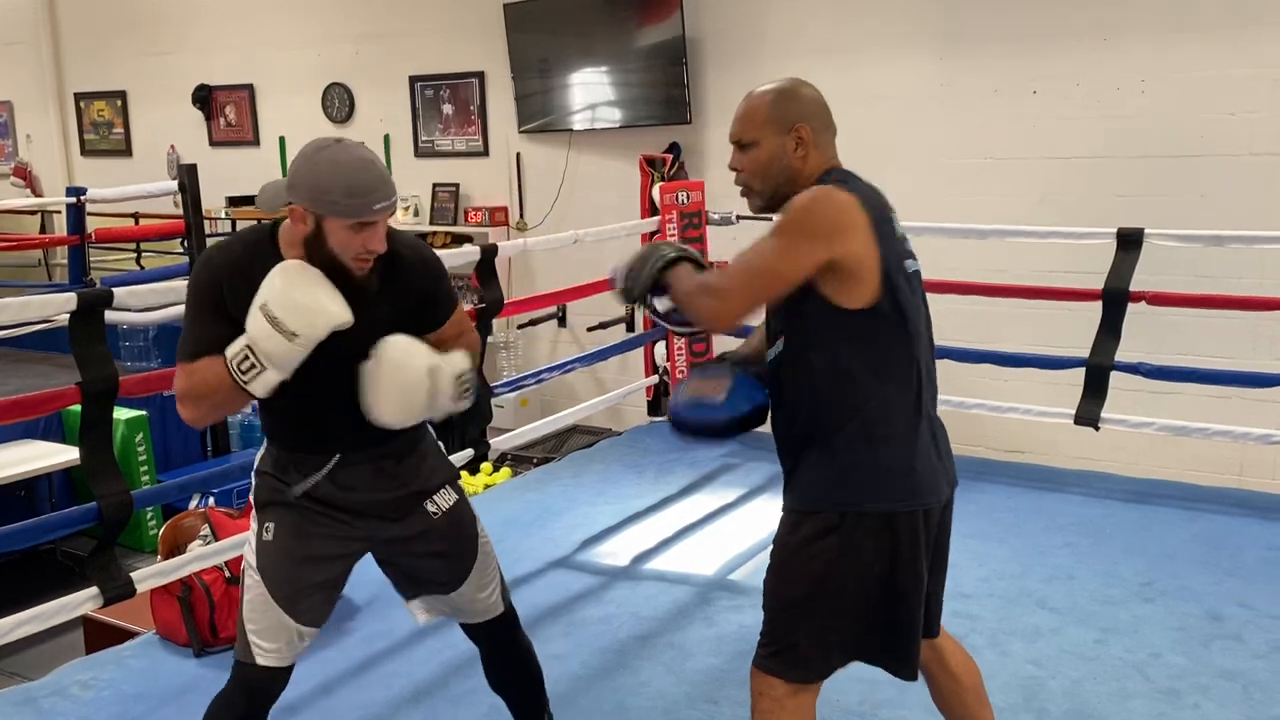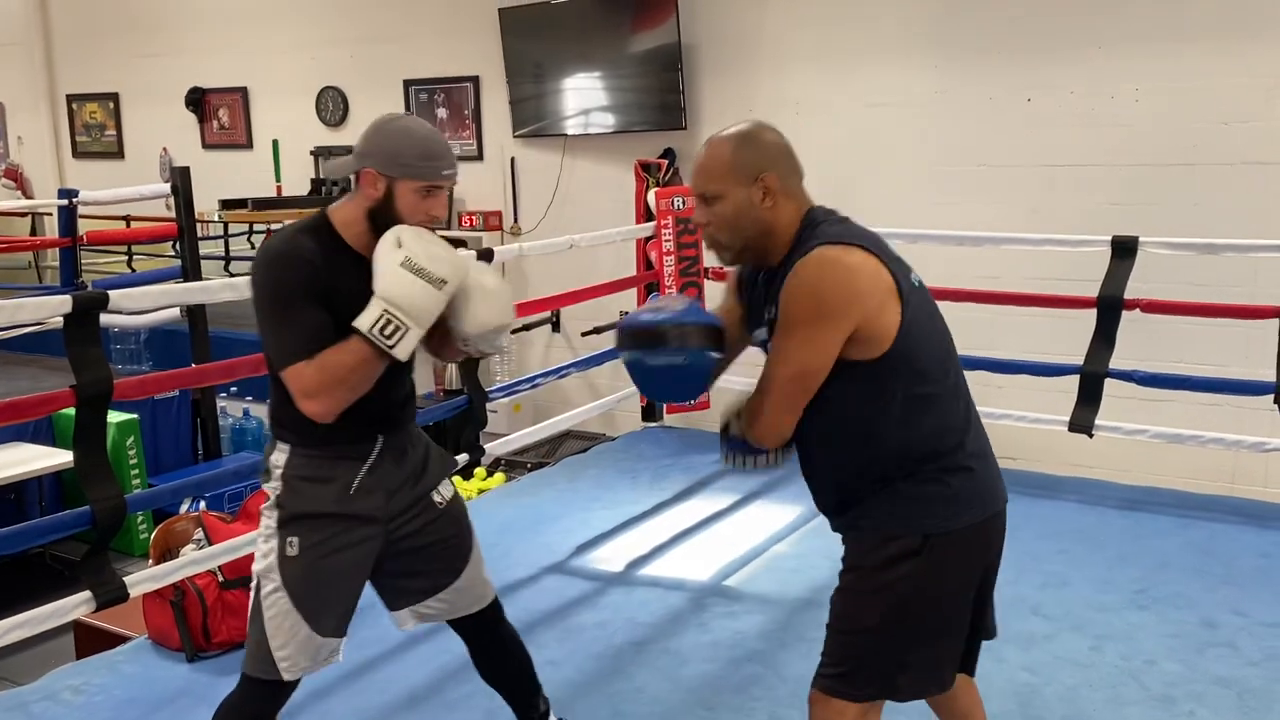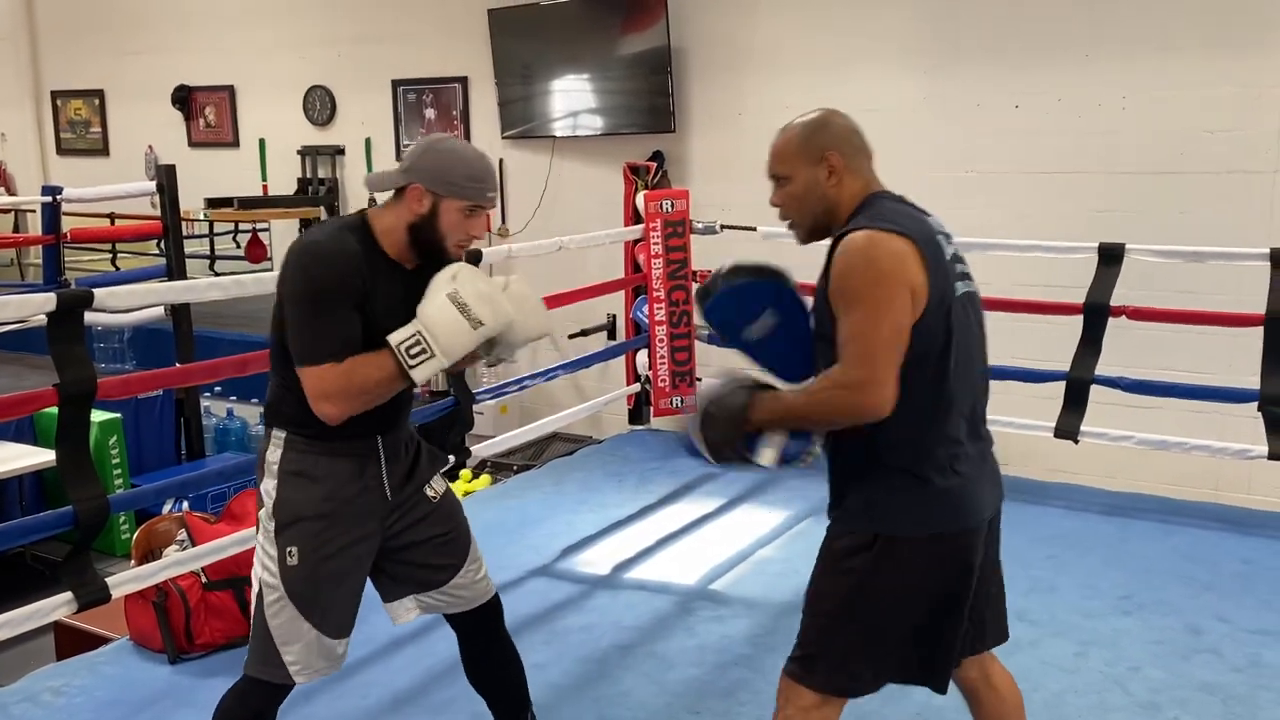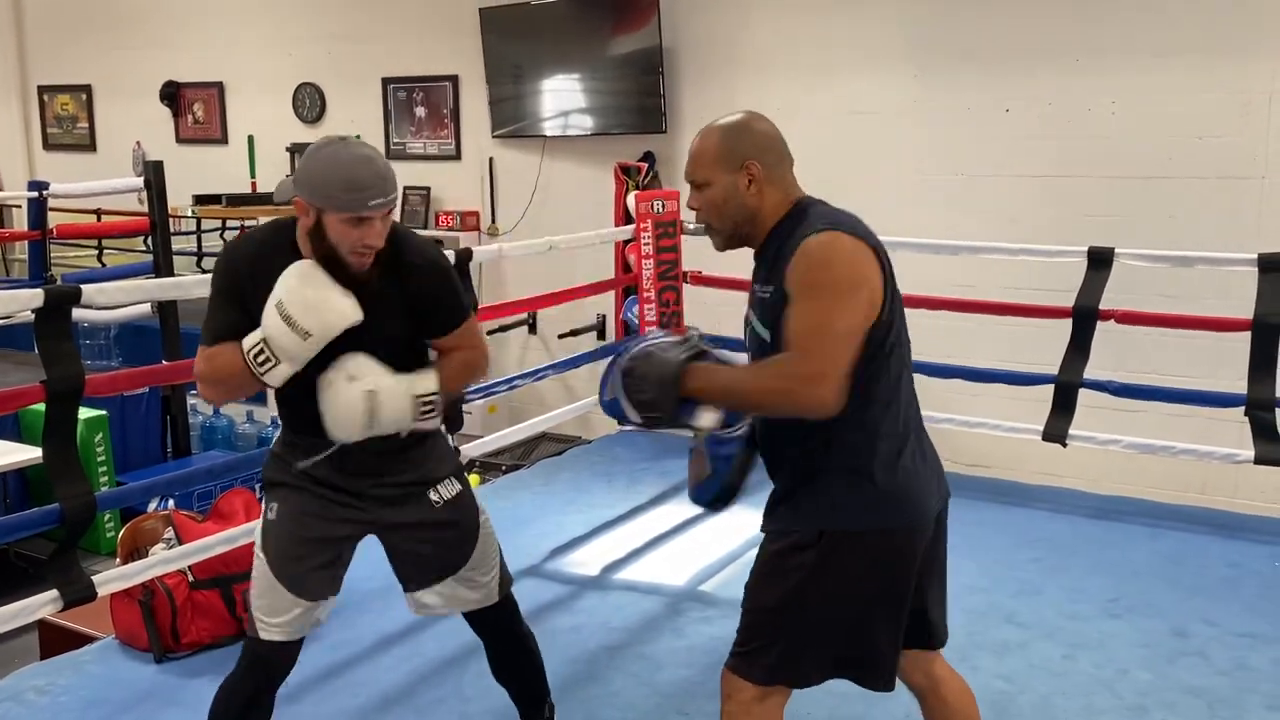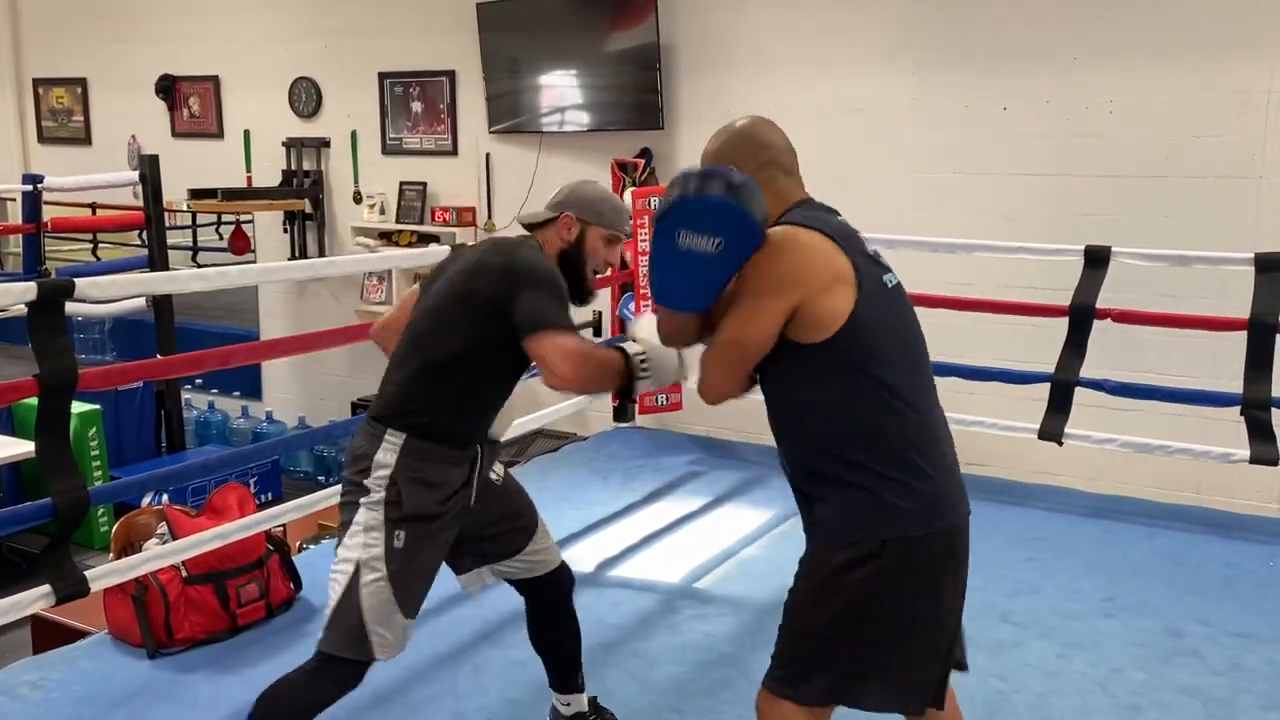
dt=1s
person 1, frame 1
left shoulder: (824, 209)
right shoulder: (822, 218)
left elbow: (714, 308)
right elbow: (800, 333)
left wrist: (668, 267)
right wrist: (755, 357)
left hip: (857, 490)
right hip: (910, 475)
right knee: (920, 635)
person 1, frame 2
left shoulder: (826, 269)
right shoulder: (766, 258)
left elbow: (769, 426)
left wrist: (735, 427)
left hip: (926, 511)
right hip: (950, 496)
right knee: (930, 653)
person 1, frame 3
left shoulder: (870, 248)
right shoulder: (914, 231)
left elbow: (865, 391)
left wrist: (756, 410)
left hip: (898, 512)
right hip: (962, 492)
right knee: (969, 656)
person 1, frame 4
left shoulder: (827, 250)
right shoulder: (785, 245)
left elbow: (811, 388)
left wrist: (691, 379)
right wrist: (718, 376)
left hip: (847, 513)
right hip: (906, 497)
right knee: (917, 656)
person 1, frame 5
left shoulder: (787, 249)
right shoulder: (824, 235)
left elbow: (718, 383)
right elbow: (677, 333)
left hip: (883, 519)
right hip: (924, 502)
right knee: (918, 668)
person 2, frame 1
left shoulder: (408, 261)
right shoulder: (226, 270)
left elbow: (461, 341)
right elbow: (193, 405)
left wrist: (446, 381)
right wrist: (265, 346)
left hip: (405, 471)
right hip: (302, 488)
left knee: (495, 624)
person 2, frame 2
left shoulder: (409, 247)
right shoulder: (291, 259)
left elbow: (443, 342)
right elbow: (318, 398)
left wrist: (472, 323)
right wrist: (394, 313)
left hip: (406, 461)
right hip: (319, 485)
left knee: (479, 615)
person 2, frame 3
left shoulder: (432, 258)
right shoulder: (326, 256)
left elbow: (447, 356)
right elbow: (331, 399)
left wrist: (497, 336)
right wrist: (428, 338)
left hip: (397, 458)
right hip: (312, 473)
left knee: (481, 615)
right knee: (274, 670)
person 2, frame 4
left shoulder: (418, 261)
right shoulder: (250, 261)
left elbow: (469, 356)
right elbow: (212, 385)
left wrist: (411, 396)
right wrist: (281, 339)
left hip: (411, 461)
right hip: (310, 473)
left knee: (496, 613)
right knee: (266, 657)
person 2, frame 5
left shoulder: (496, 257)
right shoulder: (531, 271)
left elbow: (388, 331)
right elbow: (567, 367)
left wrist: (470, 392)
right wrist: (641, 360)
left hip: (462, 462)
right hip: (403, 471)
left knee: (552, 582)
right knee: (343, 663)
